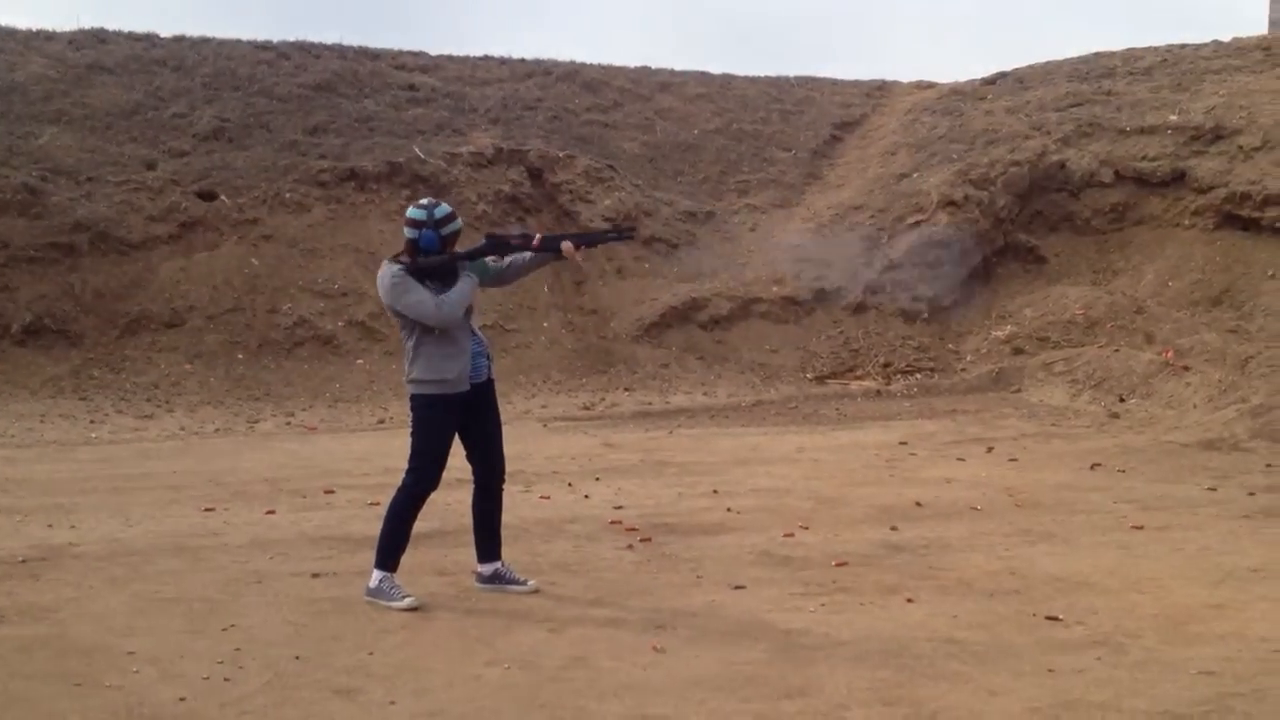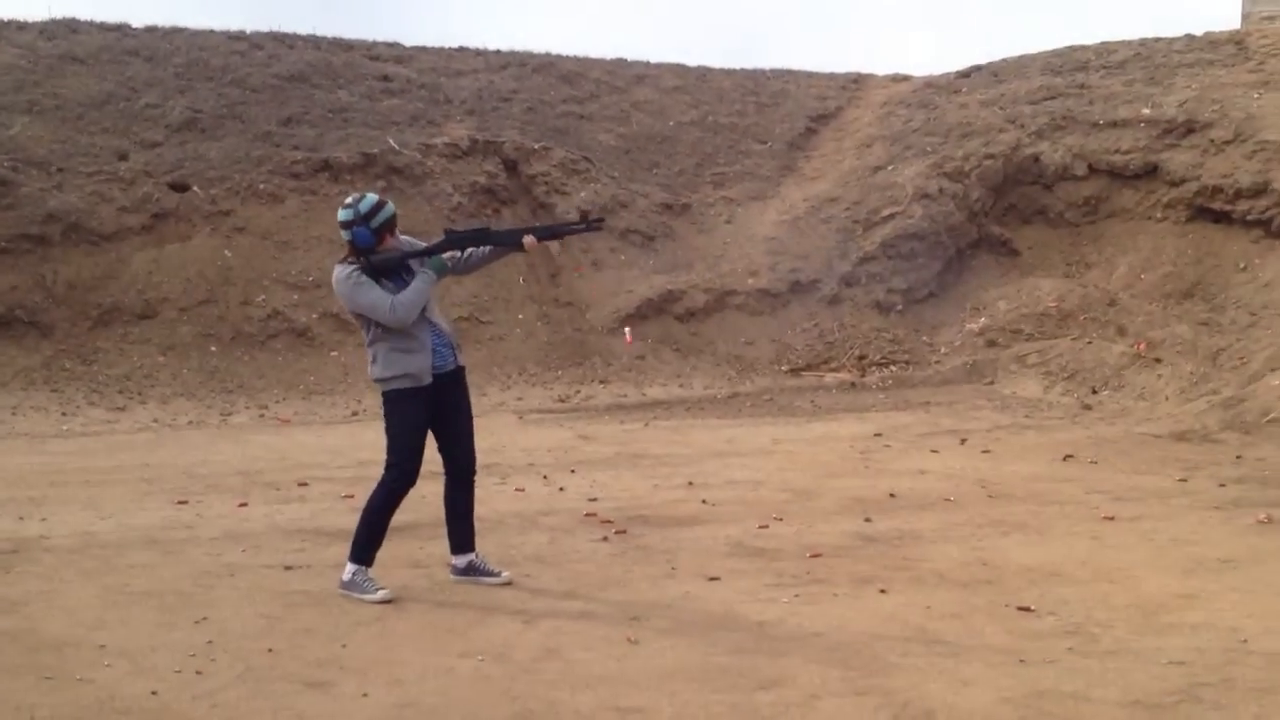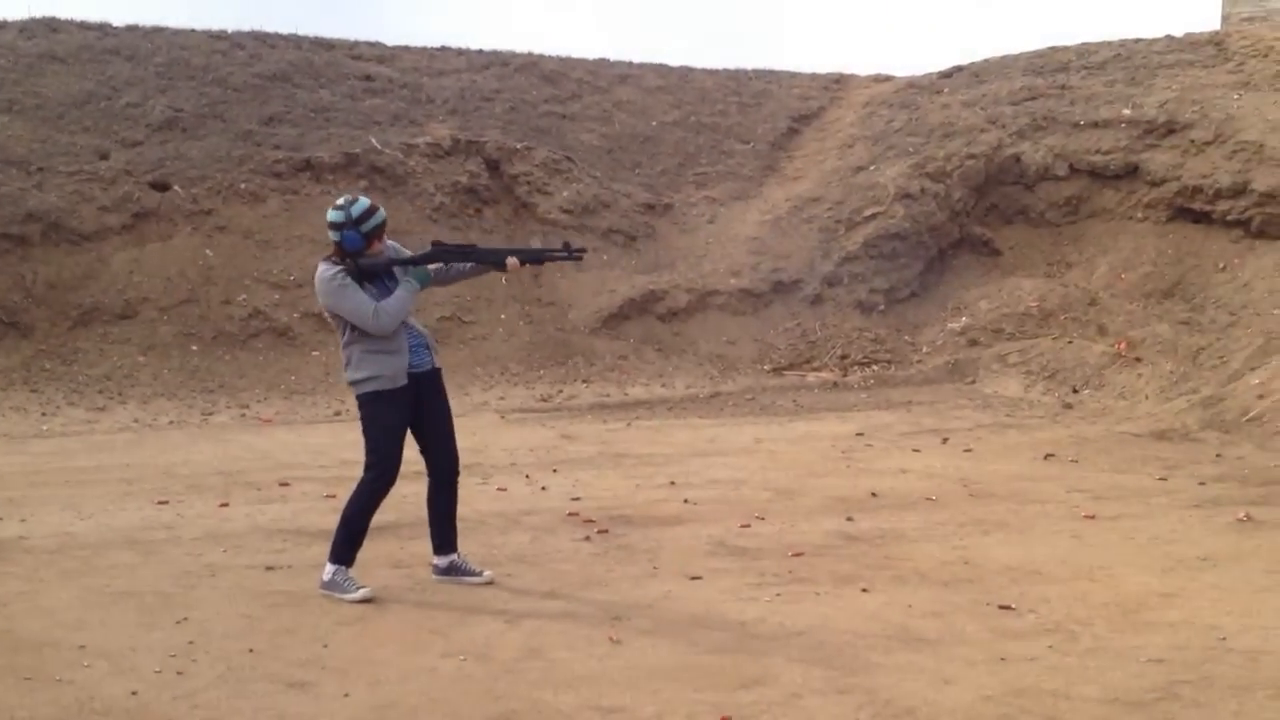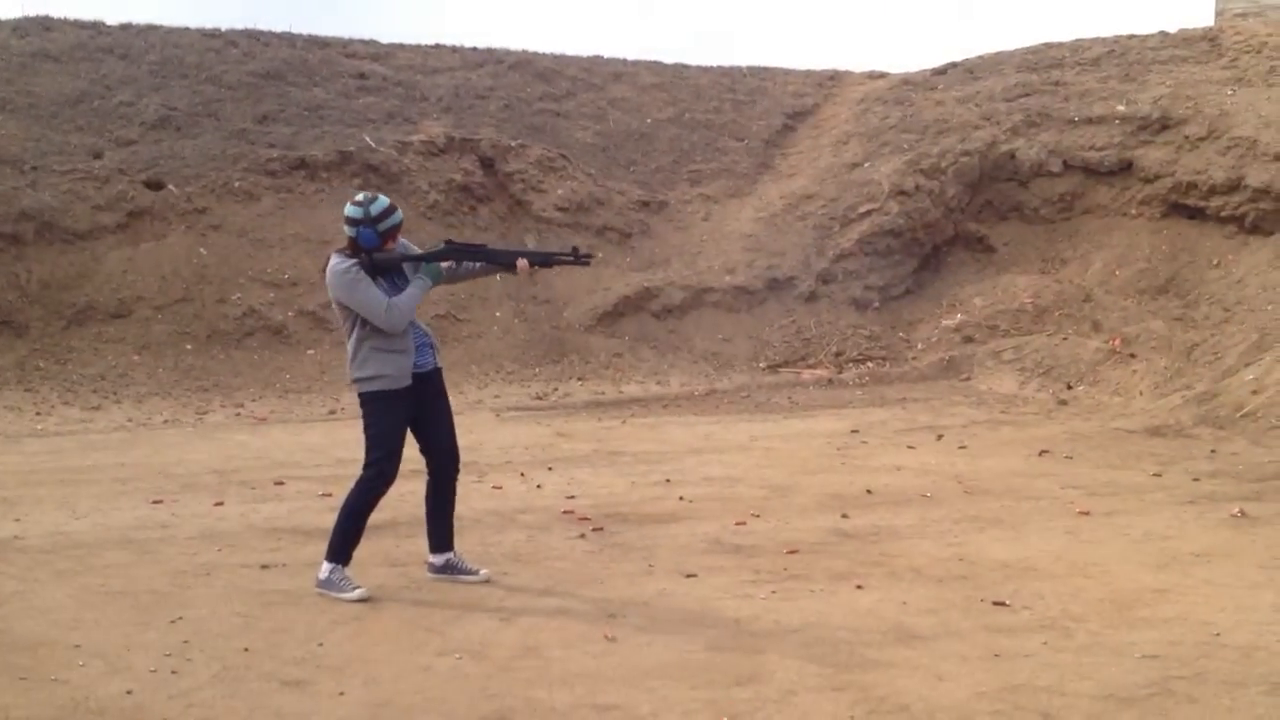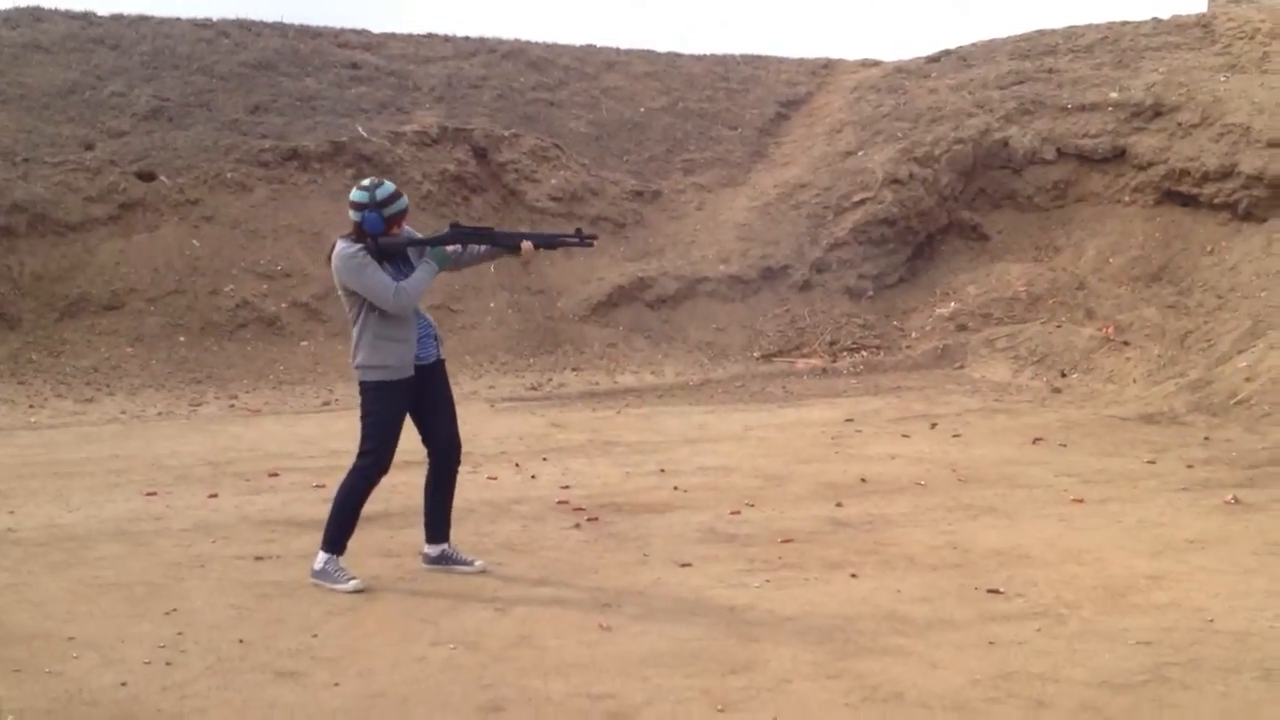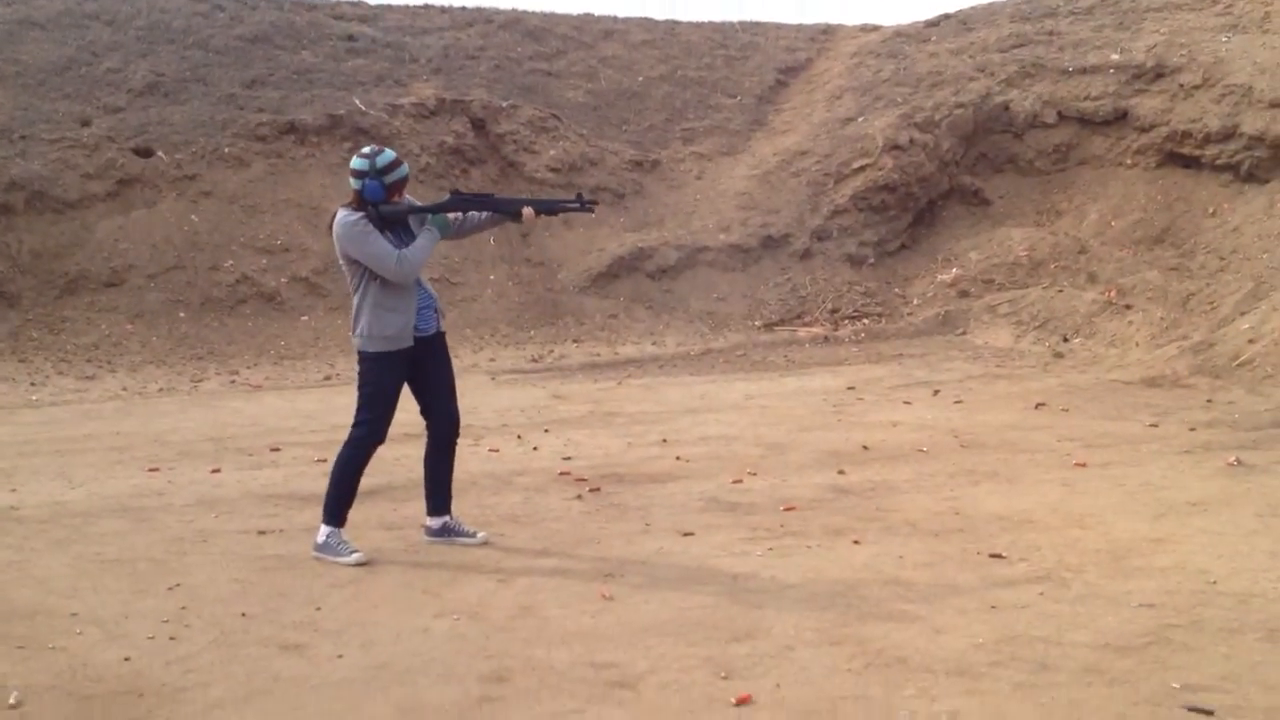
dt=0.3s
person 1, frame 1
left shoulder: (450, 261)
right shoulder: (395, 277)
left elbow: (501, 272)
right elbow: (441, 314)
left wrist: (551, 251)
right wrist: (470, 275)
left hip: (477, 382)
right hip: (436, 390)
left knee: (491, 473)
right knee: (421, 480)
left ankle: (490, 567)
right ankle: (381, 578)
person 1, frame 2
left shoulder: (404, 249)
right shoulder: (348, 277)
left elbow: (458, 263)
right elbow: (397, 313)
left wrist: (510, 244)
right wrist: (428, 274)
left hip: (447, 371)
right hip: (405, 382)
left knee: (462, 466)
right knee: (401, 475)
left ankle: (464, 558)
right ankle: (355, 570)
person 1, frame 3
left shoulder: (387, 254)
right shoulder: (331, 277)
left elbow: (438, 273)
right elbow: (379, 321)
left wrist: (493, 263)
right wrist: (412, 283)
left hip: (423, 372)
right hip: (381, 383)
left knee: (445, 465)
right knee: (380, 476)
left ankle: (446, 558)
right ankle: (336, 570)
person 1, frame 4
left shoulder: (396, 252)
right shoulder: (343, 270)
left elbow: (447, 271)
right elbow: (391, 317)
left wrist: (502, 263)
right wrist: (423, 280)
left hip: (423, 371)
right hip: (383, 381)
left knee: (446, 463)
right knee: (380, 474)
left ankle: (442, 557)
right ankle: (332, 569)
person 1, frame 5
left shoulder: (400, 240)
right shoulder: (349, 256)
left elbow: (453, 256)
right elbow: (398, 300)
left wrist: (506, 247)
right wrist: (429, 264)
left hip: (426, 362)
right hip: (385, 372)
left knee: (447, 452)
right knee: (373, 463)
left ankle: (437, 547)
right ankle: (327, 560)
person 1, frame 6
right shoulder: (350, 224)
left elbow: (455, 225)
right elbow: (401, 268)
left wrist: (508, 214)
right wrist: (432, 231)
left hip: (426, 333)
right hip: (384, 343)
left knee: (445, 424)
right knee: (368, 434)
left ankle: (439, 520)
right ankle: (329, 533)
